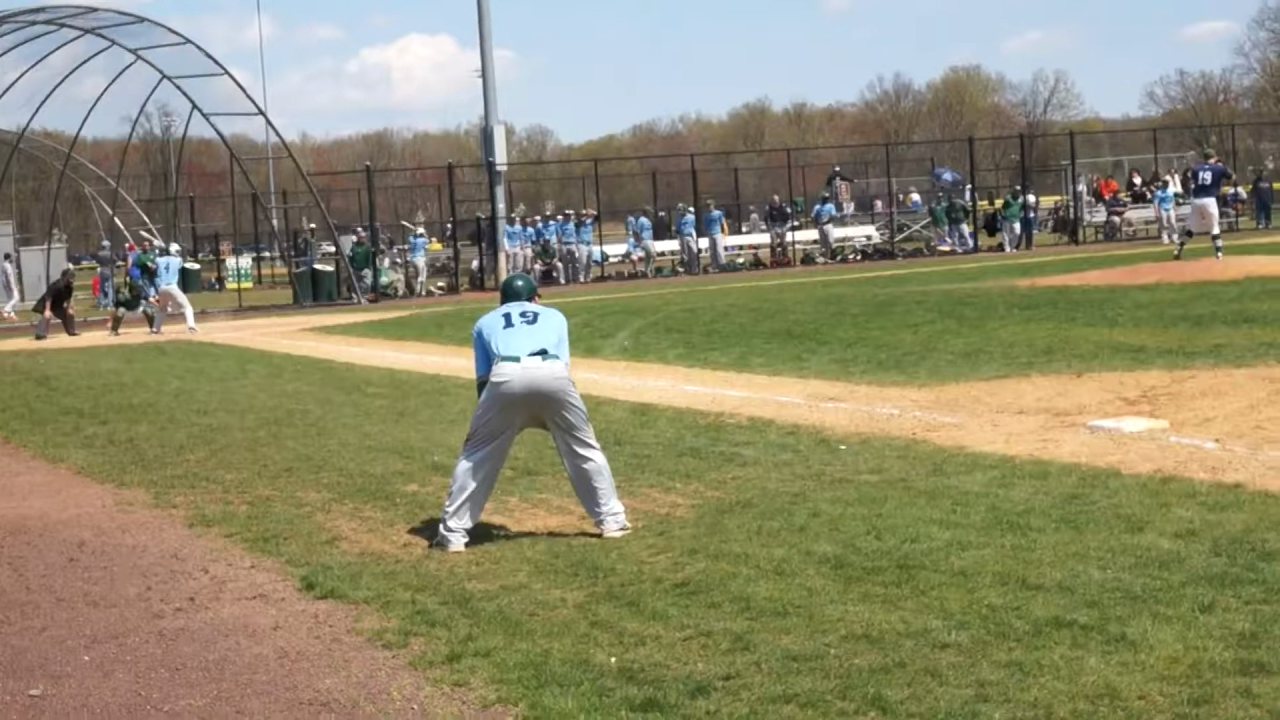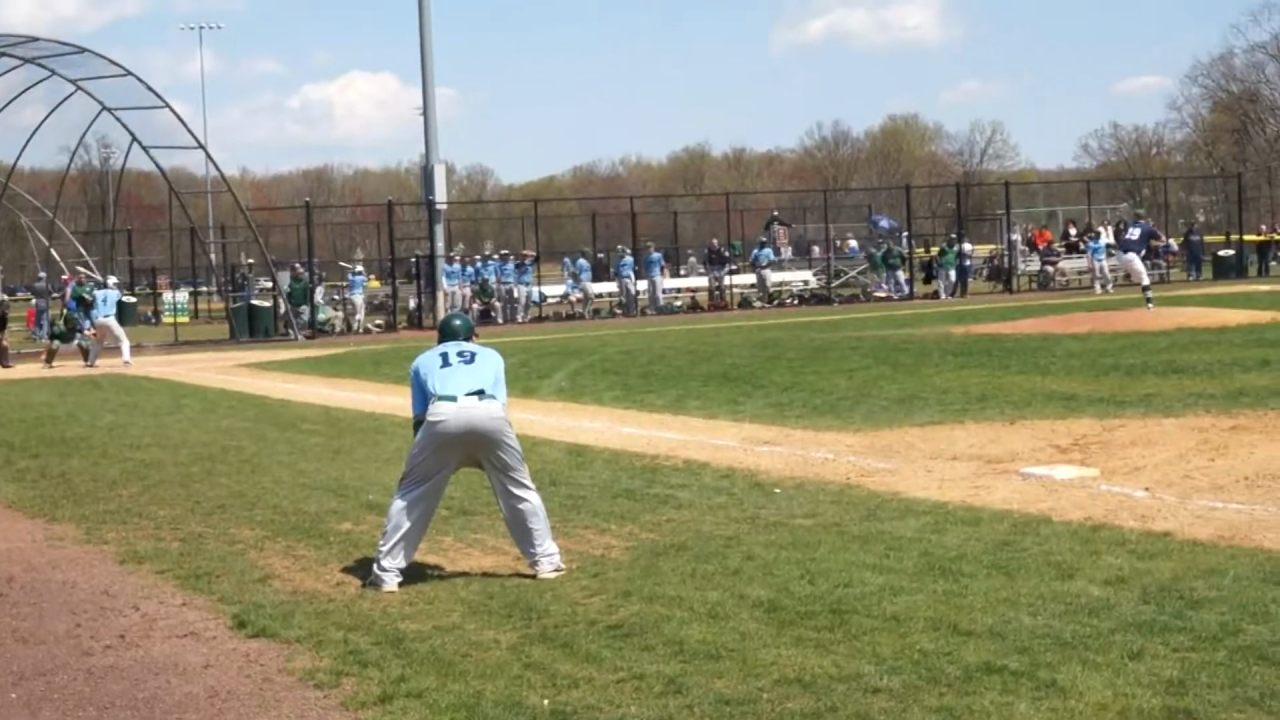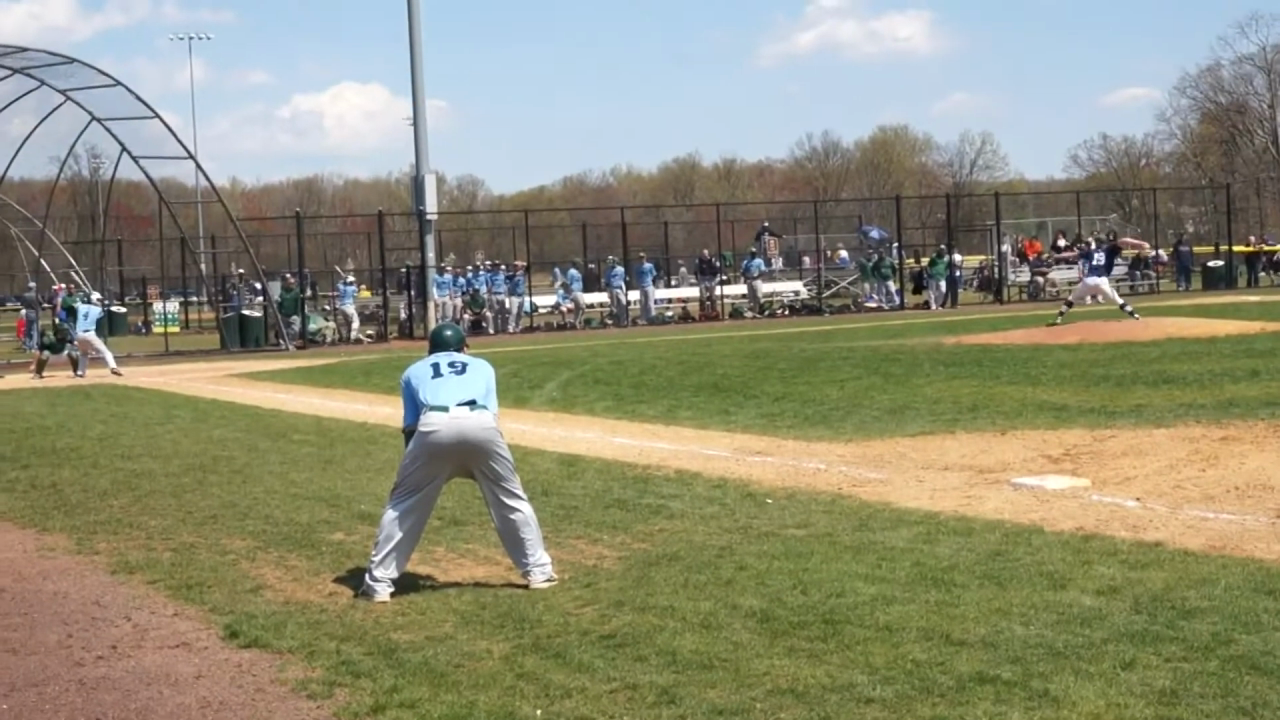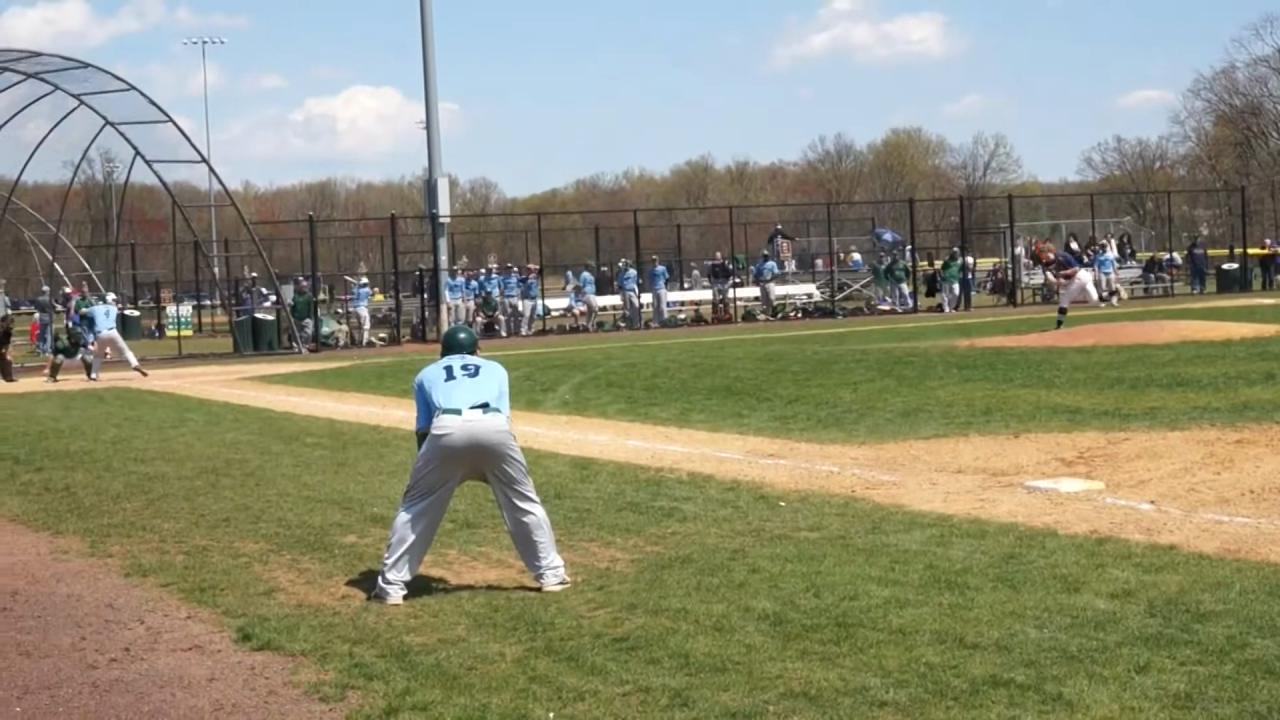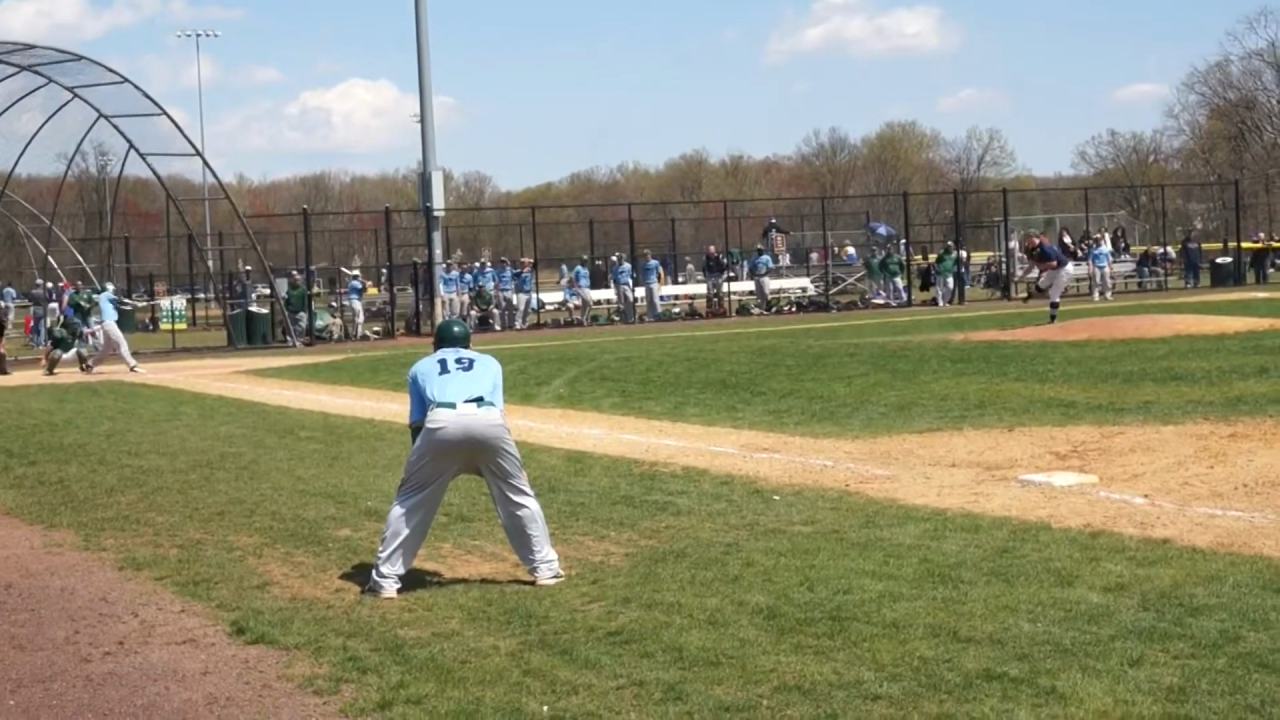
dt=0.4s
person 1, frame 1
left shoulder: (486, 322)
right shoulder: (553, 315)
left elbow: (483, 379)
left wrist: (492, 422)
right wrist: (549, 417)
left hip: (506, 377)
right hip: (552, 374)
left knee: (476, 456)
right knee: (584, 449)
left ankle: (453, 534)
right ankle: (611, 520)
person 1, frame 2
left shoulder: (423, 361)
right shoulder: (491, 355)
left elbow: (419, 418)
left wrist: (427, 460)
right wrist: (485, 458)
left hip: (443, 416)
right hip: (489, 414)
left knee: (412, 495)
right knee: (520, 490)
left ankle: (386, 573)
right ankle: (546, 562)
person 1, frame 3
left shoulder: (414, 371)
right shoulder: (482, 366)
left elbow: (410, 427)
left wrist: (420, 469)
right wrist: (477, 467)
left hip: (434, 427)
right hip: (481, 425)
left knee: (403, 505)
right knee: (511, 500)
left ankle: (378, 583)
right ankle: (538, 572)
person 1, frame 4
left shoulder: (427, 374)
right shoulder: (495, 368)
left elbow: (423, 431)
left wrist: (434, 473)
right wrist: (490, 471)
left hip: (447, 430)
right hip: (493, 427)
left knee: (416, 507)
right knee: (525, 503)
left ankle: (391, 586)
right ankle: (551, 575)
person 1, frame 5
left shoulder: (421, 367)
right shoulder: (489, 362)
left elbow: (417, 425)
left wrist: (425, 466)
right wrist: (484, 465)
left hip: (441, 424)
right hip: (488, 421)
left knee: (410, 501)
right knee: (519, 496)
left ankle: (385, 580)
right ankle: (545, 568)
